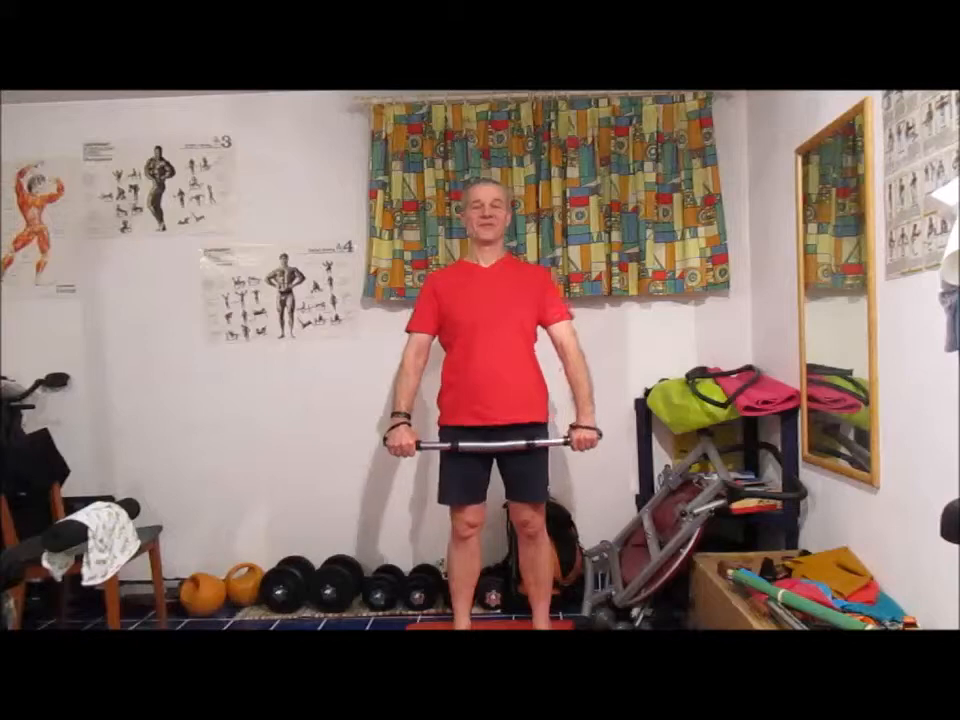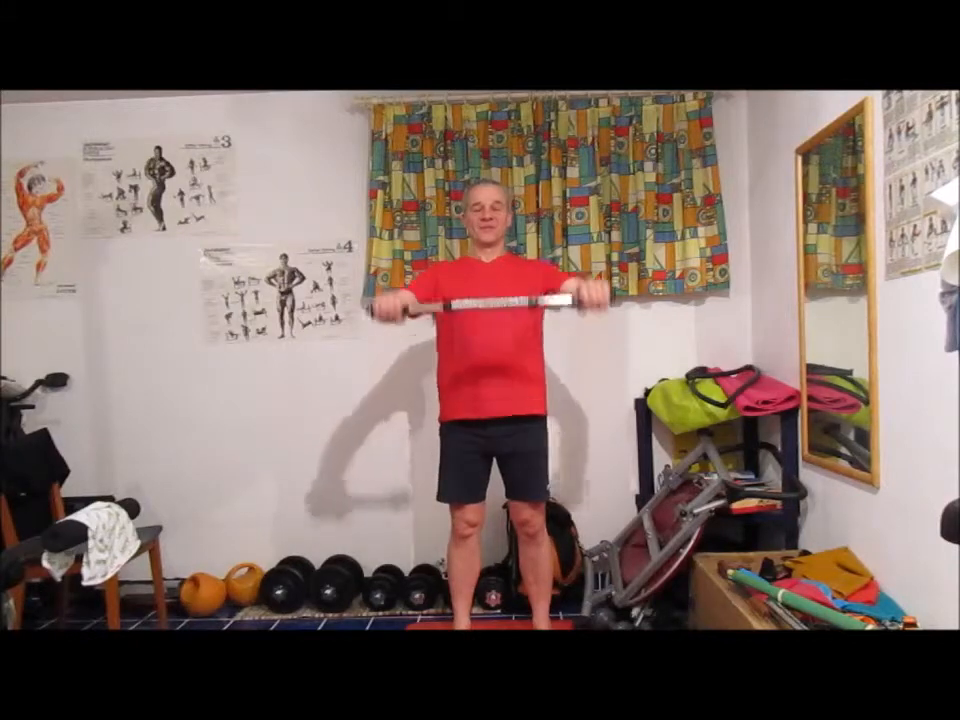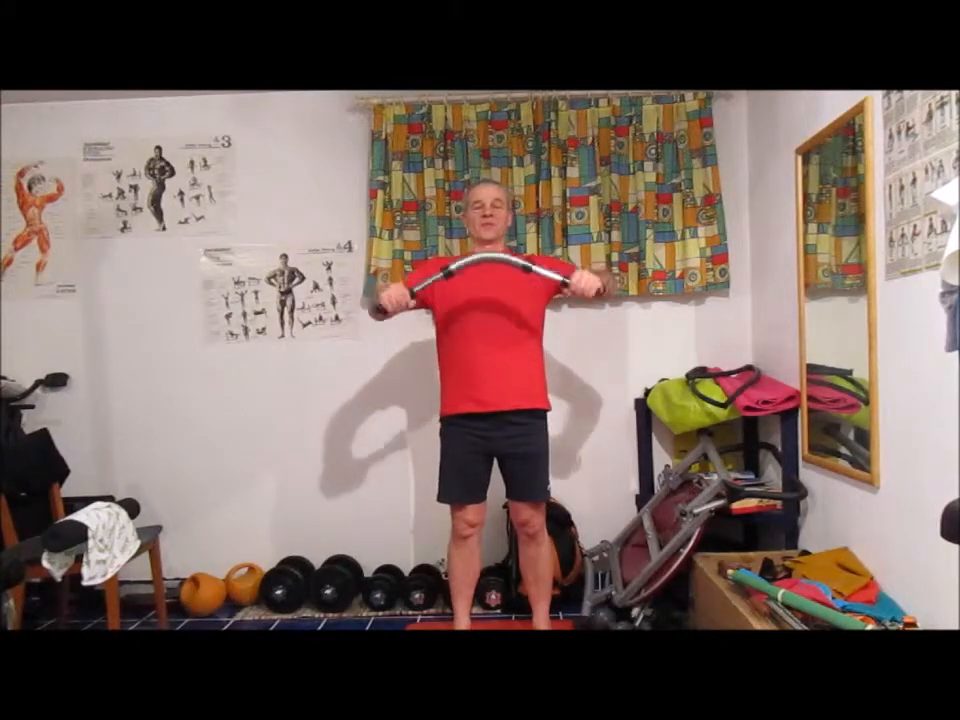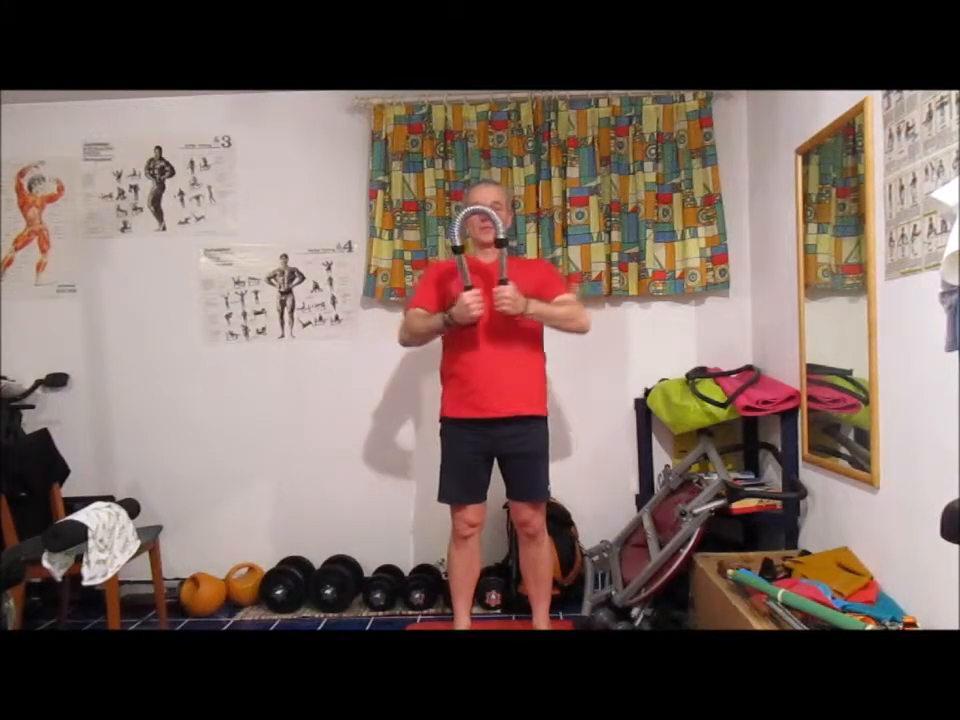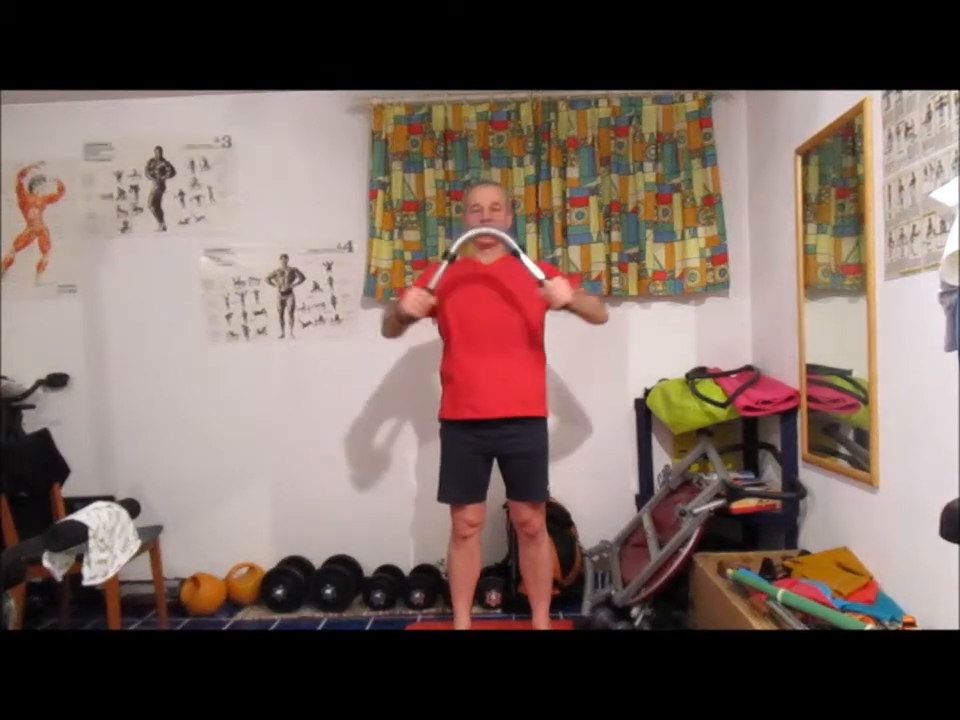
dt=0.5s
person 1, frame 1
left shoulder: (535, 277)
right shoulder: (440, 282)
left elbow: (569, 345)
right elbow: (414, 352)
left wrist: (585, 414)
right wrist: (401, 417)
left hip: (525, 422)
right hip: (461, 425)
left knee: (531, 524)
right knee: (465, 526)
left ankle: (541, 623)
right ankle: (461, 623)
person 1, frame 2
left shoulder: (537, 272)
right shoulder: (440, 275)
left elbow: (581, 291)
right elbow: (399, 304)
left wrist: (594, 290)
right wrist: (387, 303)
left hip: (524, 417)
right hip: (461, 419)
left knee: (531, 523)
right knee: (465, 524)
left ankle: (542, 623)
right ankle: (461, 623)
person 1, frame 3
left shoulder: (538, 267)
right shoulder: (438, 270)
left elbow: (604, 284)
right elbow: (381, 308)
left wrist: (595, 282)
right wrist: (385, 299)
left hip: (524, 416)
right hip: (462, 419)
left knee: (531, 523)
right knee: (465, 525)
left ankle: (541, 623)
right ankle: (461, 623)
person 1, frame 4
left shoulder: (537, 271)
right shoulder: (440, 274)
left elbow: (581, 321)
right elbow: (408, 333)
left wrist: (526, 304)
right wrist: (450, 316)
left hip: (524, 419)
right hip: (463, 421)
left knee: (531, 524)
right knee: (465, 525)
left ankle: (542, 622)
right ankle: (461, 623)
person 1, frame 5
left shoulder: (537, 272)
right shoulder: (441, 276)
left elbow: (600, 315)
right elbow: (390, 329)
left wrist: (573, 296)
right wrist: (402, 311)
left hip: (524, 419)
right hip: (462, 422)
left knee: (530, 524)
right knee: (465, 525)
left ankle: (541, 622)
right ankle: (461, 623)
